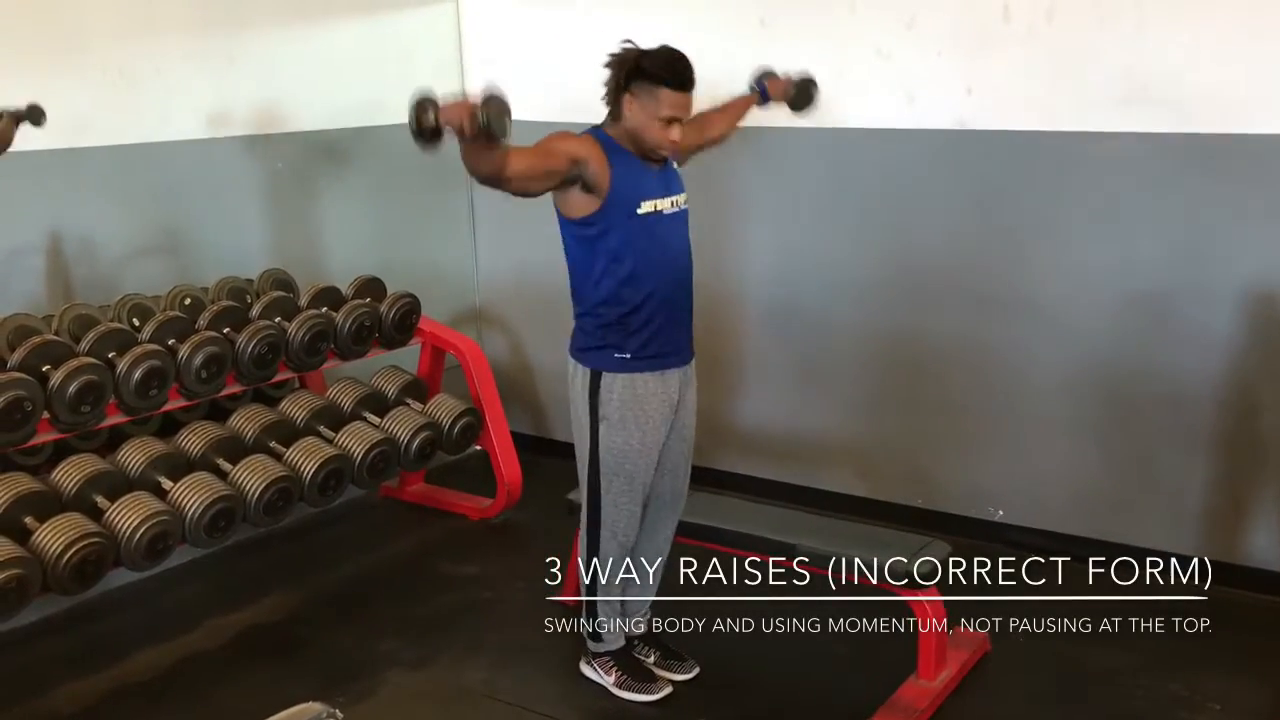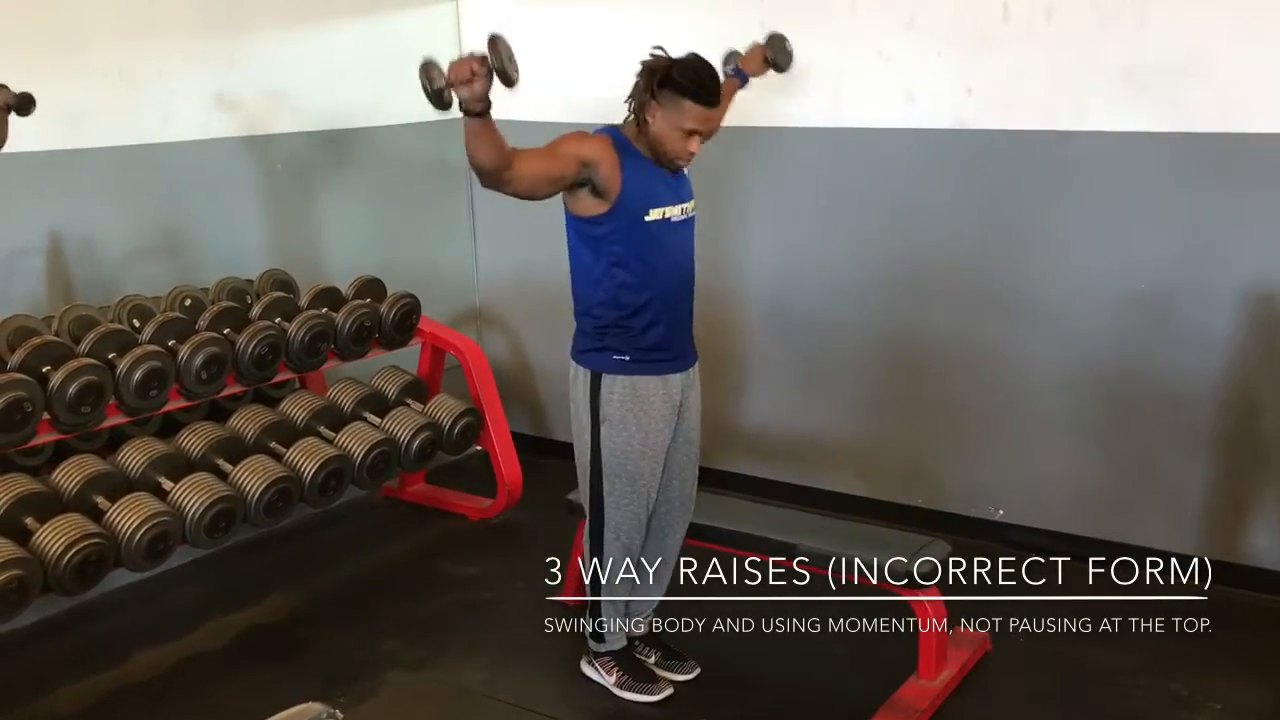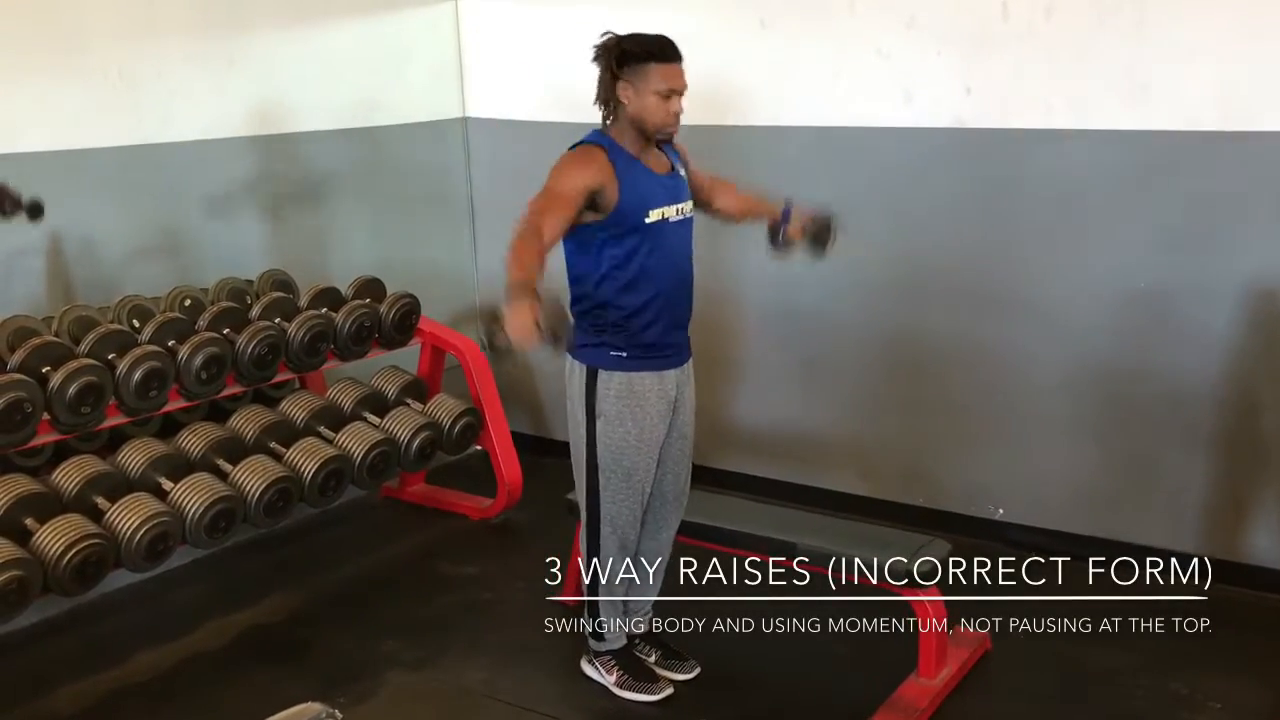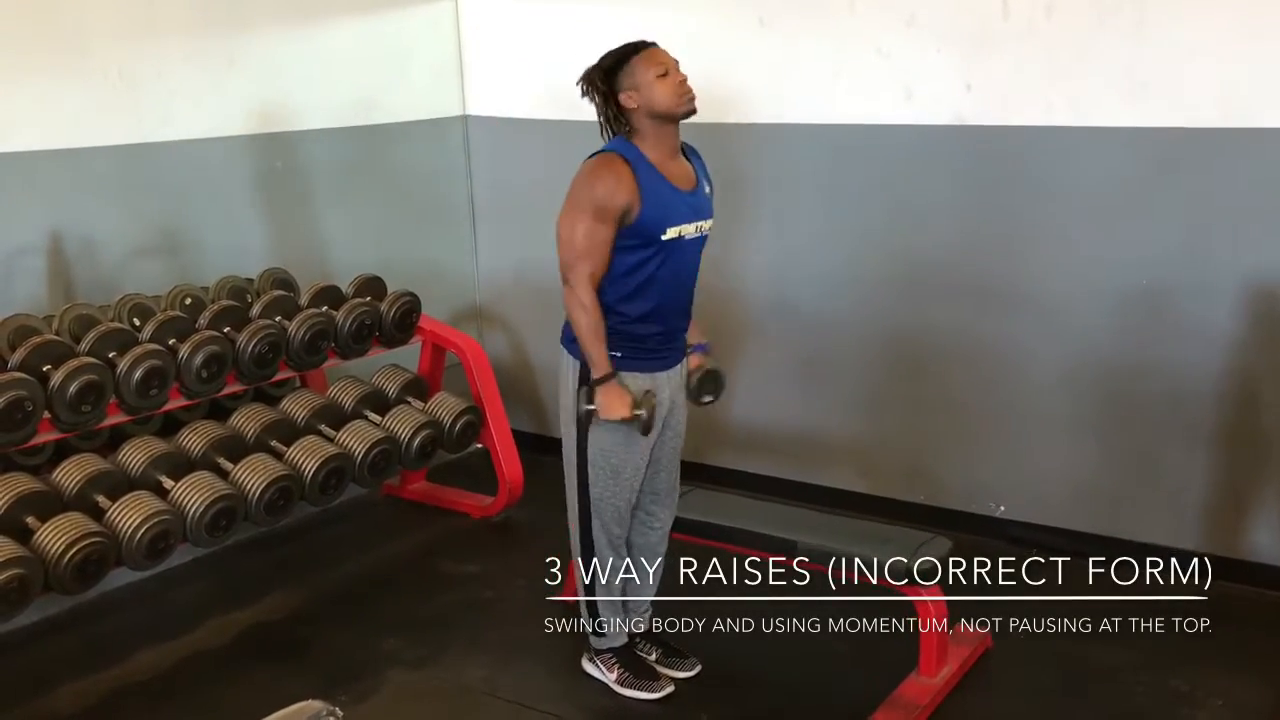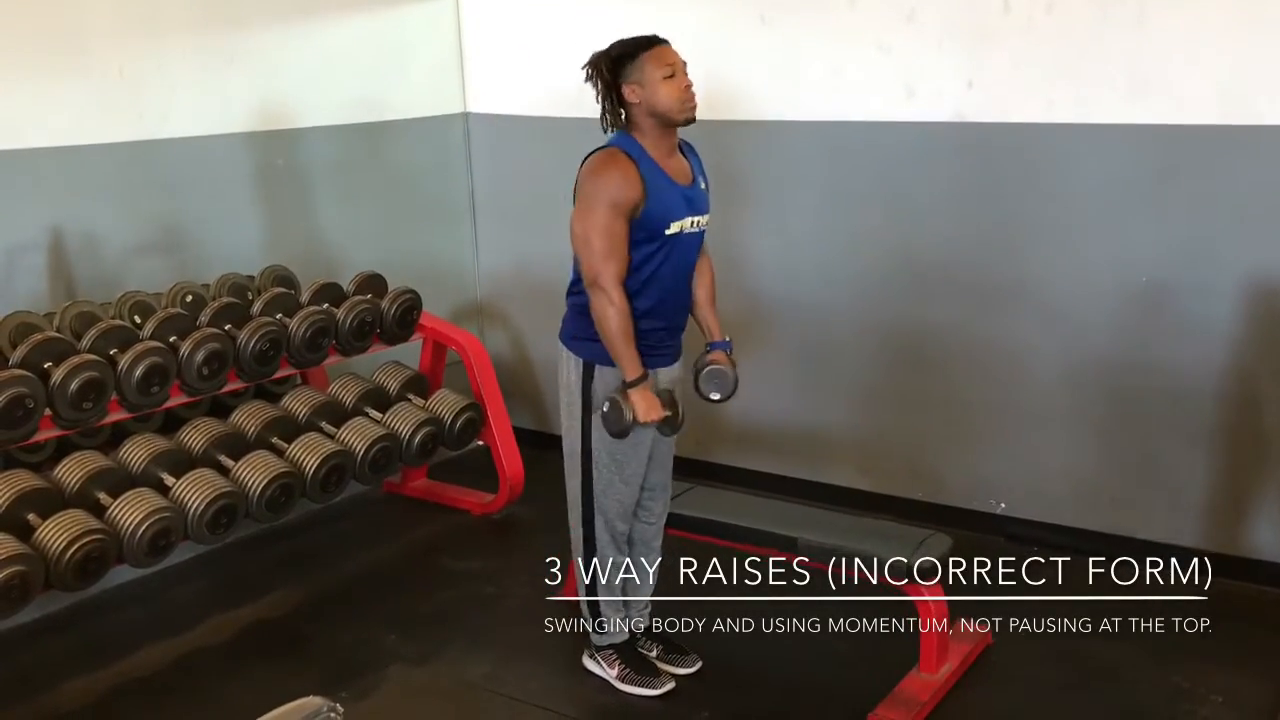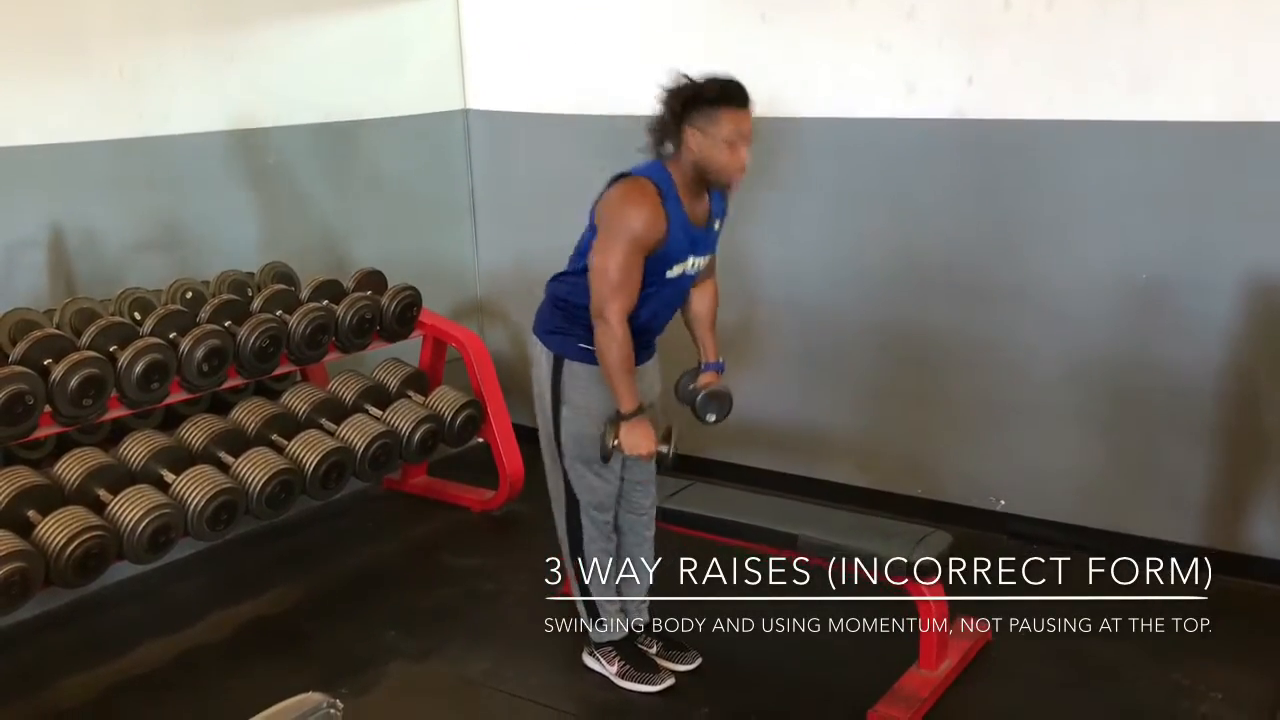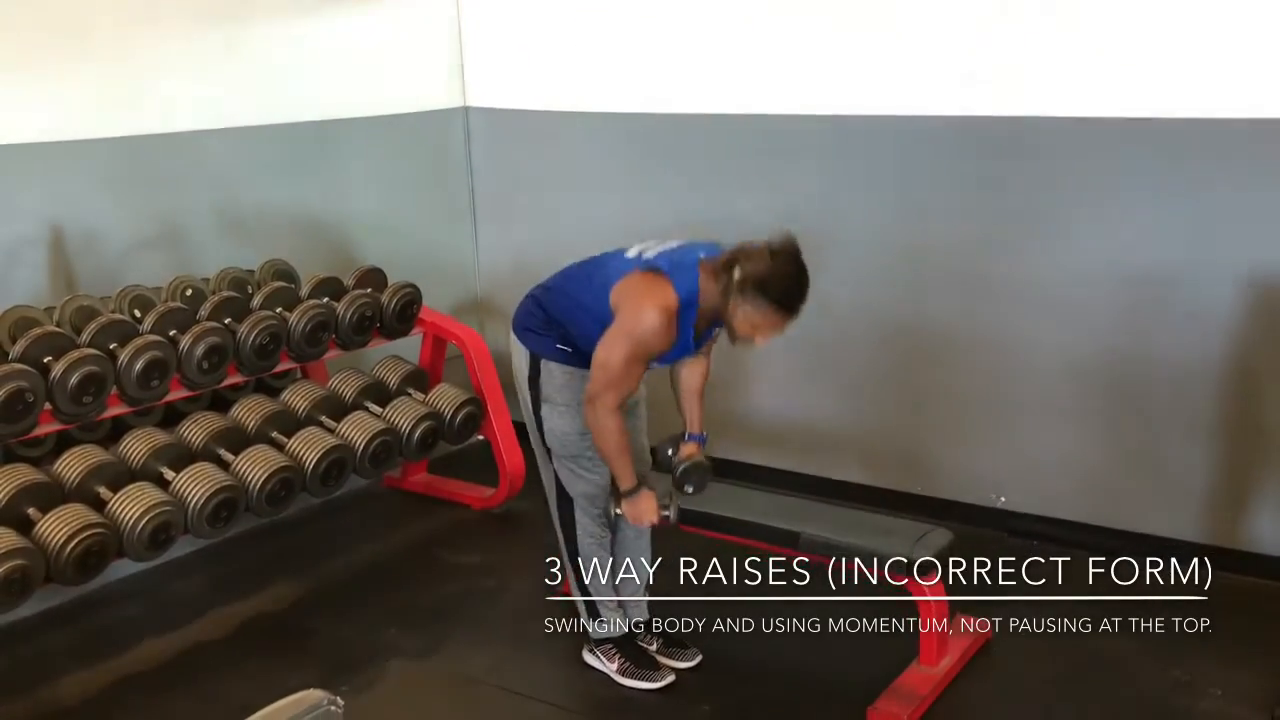
dt=0.3s
person 1, frame 1
left shoulder: (661, 154)
right shoulder: (584, 157)
left elbow: (712, 126)
right elbow: (500, 168)
left wrist: (760, 93)
right wrist: (469, 131)
left hip: (676, 365)
right hip: (617, 373)
left knee: (663, 508)
right knee: (615, 515)
left ankle: (635, 627)
right ankle: (602, 648)
person 1, frame 2
left shoulder: (667, 154)
right shoulder: (596, 156)
left elbow: (700, 110)
right elbow: (501, 171)
left wrist: (740, 75)
right wrist: (477, 107)
left hip: (681, 370)
right hip: (617, 377)
left knee: (672, 512)
right knee: (620, 518)
left ankle: (637, 627)
right ankle: (604, 647)
person 1, frame 3
left shoulder: (667, 155)
right shoulder: (591, 165)
left elbow: (714, 195)
right elbow: (532, 237)
left wrist: (780, 214)
right wrist: (520, 295)
left hip: (674, 365)
right hip: (614, 373)
left knee: (664, 508)
right knee: (616, 514)
left ankle: (637, 628)
right ankle: (606, 648)
person 1, frame 4
left shoulder: (694, 166)
right shoulder: (608, 178)
right elbow: (579, 287)
left wrist: (697, 343)
right wrist: (605, 381)
left hip: (668, 368)
right hip: (615, 371)
left knee: (656, 507)
right knee: (608, 513)
left ankle: (635, 626)
right ankle: (605, 644)
person 1, frame 5
left shoulder: (690, 162)
right shoulder: (611, 172)
right elbow: (602, 287)
left wrist: (716, 340)
right wrist: (635, 384)
left hip: (662, 358)
right hip: (605, 364)
left knee: (650, 504)
right knee: (606, 507)
left ankle: (636, 624)
right ankle: (605, 643)
person 1, frame 6
left shoulder: (712, 197)
right shoulder: (637, 203)
left elbow: (701, 283)
right elbow: (608, 317)
left wrist: (712, 362)
right wrist: (630, 416)
left hip: (635, 356)
right hip: (577, 357)
left knee: (638, 498)
right knee: (591, 501)
left ankle: (635, 621)
right ankle: (605, 638)
person 1, frame 7
left shoulder: (724, 282)
right shoulder: (655, 311)
left elbow: (694, 355)
right elbow: (600, 405)
left wrist: (693, 435)
right wrist: (632, 491)
left hip: (602, 334)
right hip: (554, 352)
left knee: (629, 476)
right knee: (587, 491)
left ankle: (634, 620)
right ankle: (605, 638)
